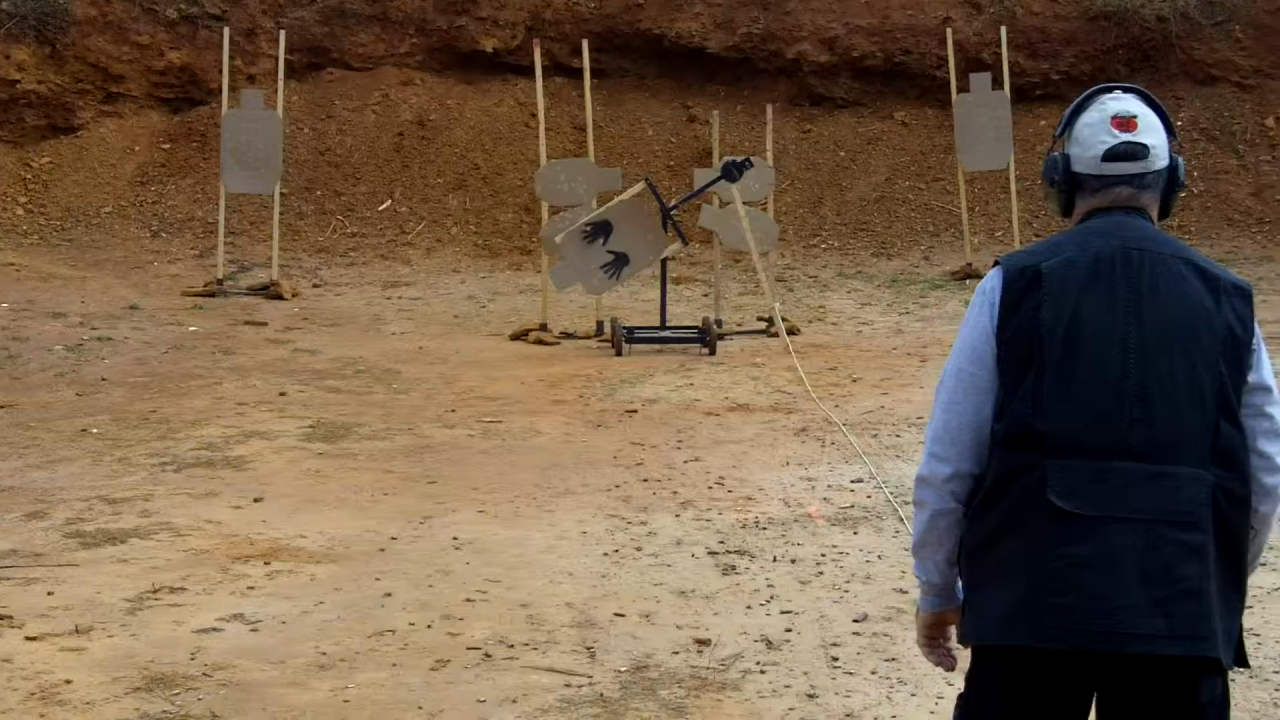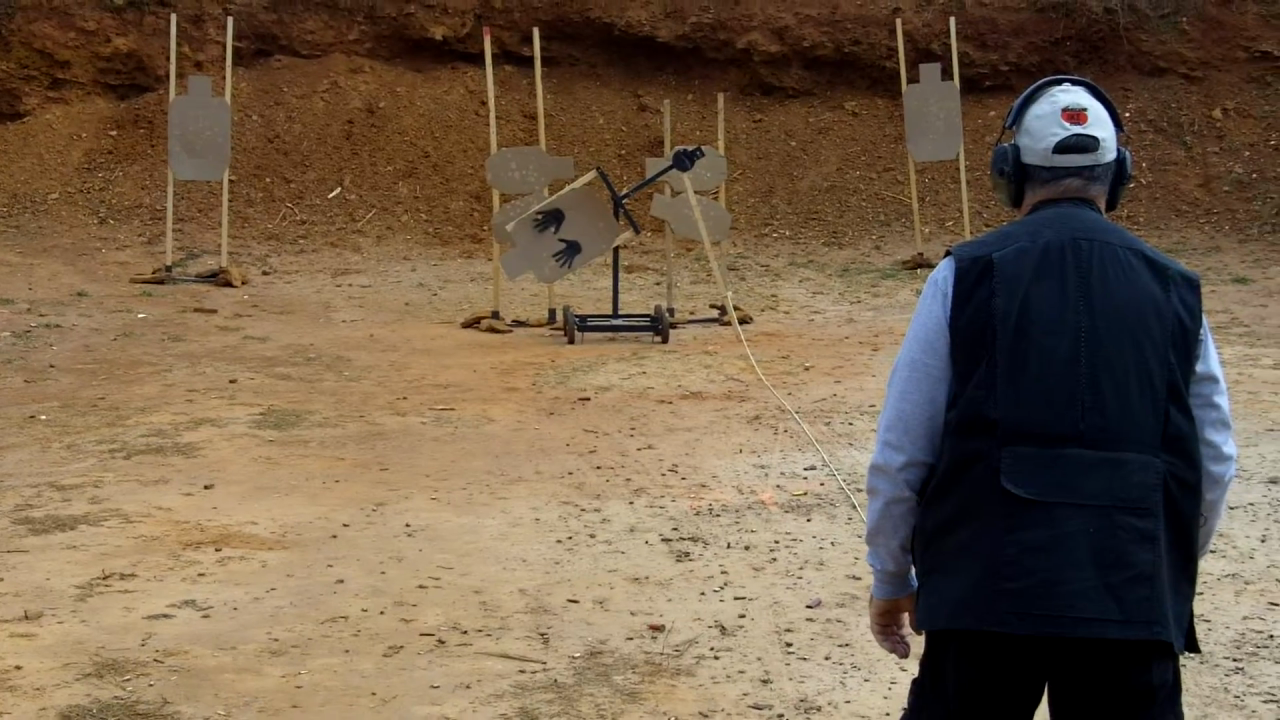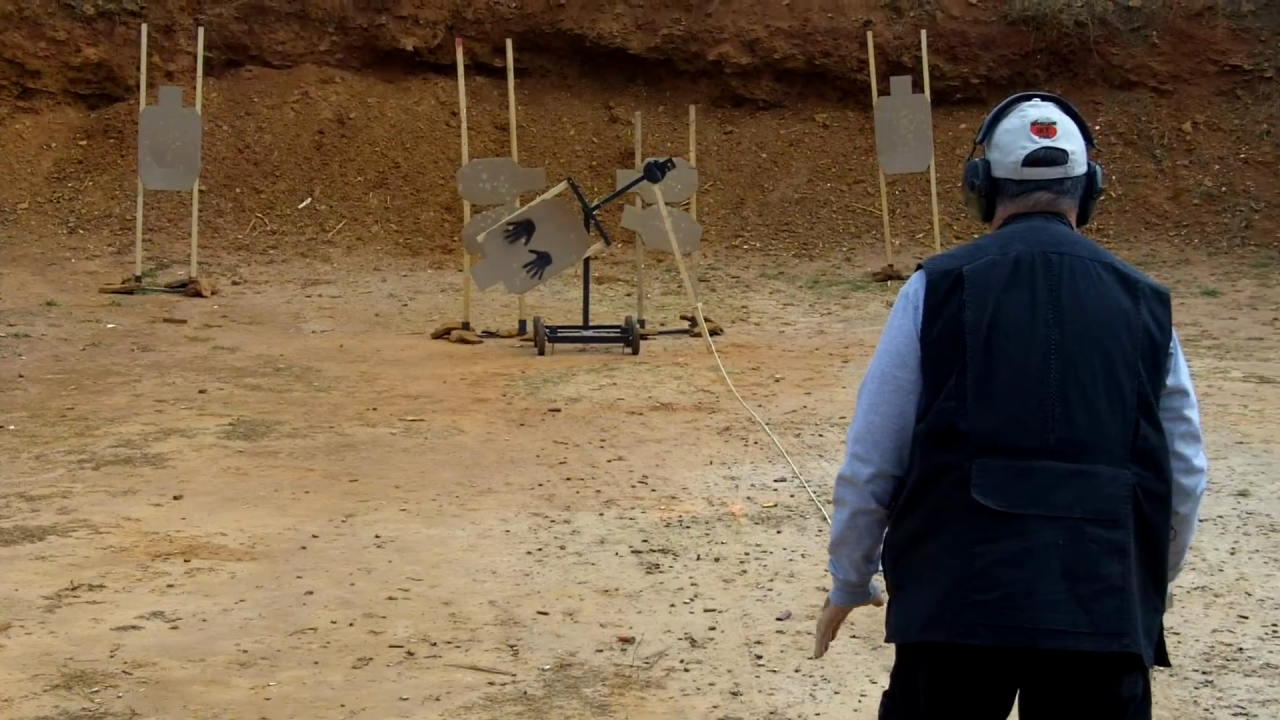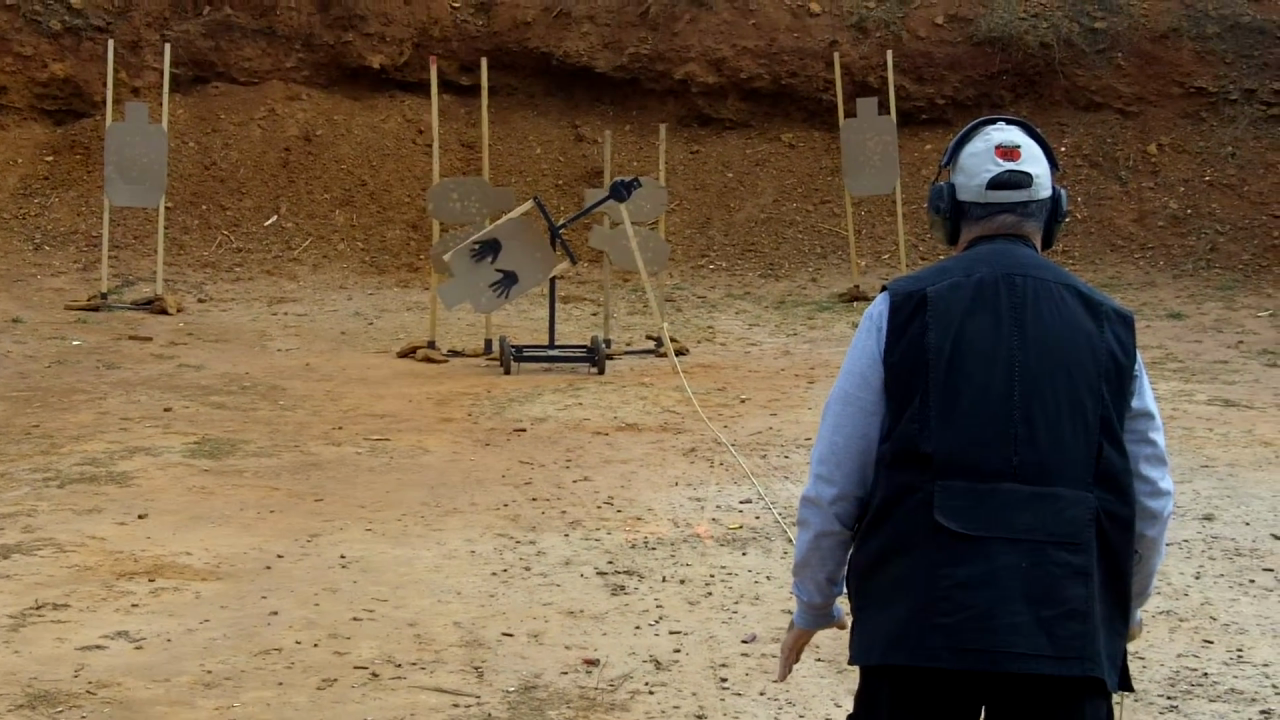
dt=0.7s
person 1, frame 1
left shoulder: (1015, 285)
right shoulder: (1228, 300)
left elbow: (948, 464)
left wrist: (937, 590)
right wrist: (1220, 584)
left hip: (1032, 603)
right hip: (1182, 612)
person 1, frame 2
left shoulder: (968, 275)
right shoulder: (1174, 290)
left elbow: (902, 452)
right elbow: (1213, 462)
left wrist: (891, 577)
right wrist: (1171, 571)
left hip: (985, 589)
right hip: (1133, 596)
person 1, frame 3
left shoulder: (939, 287)
right shoulder: (1144, 304)
left elbow: (870, 464)
right elbow: (1184, 474)
left wrist: (850, 579)
right wrist: (1151, 582)
left hip: (955, 599)
right hip: (1102, 606)
person 1, frame 4
left shoulder: (902, 310)
right shoulder: (1109, 326)
left elbow: (834, 486)
right elbow: (1151, 498)
left wrist: (813, 603)
right wrist: (1122, 606)
left hip: (918, 624)
right hip: (1065, 629)
